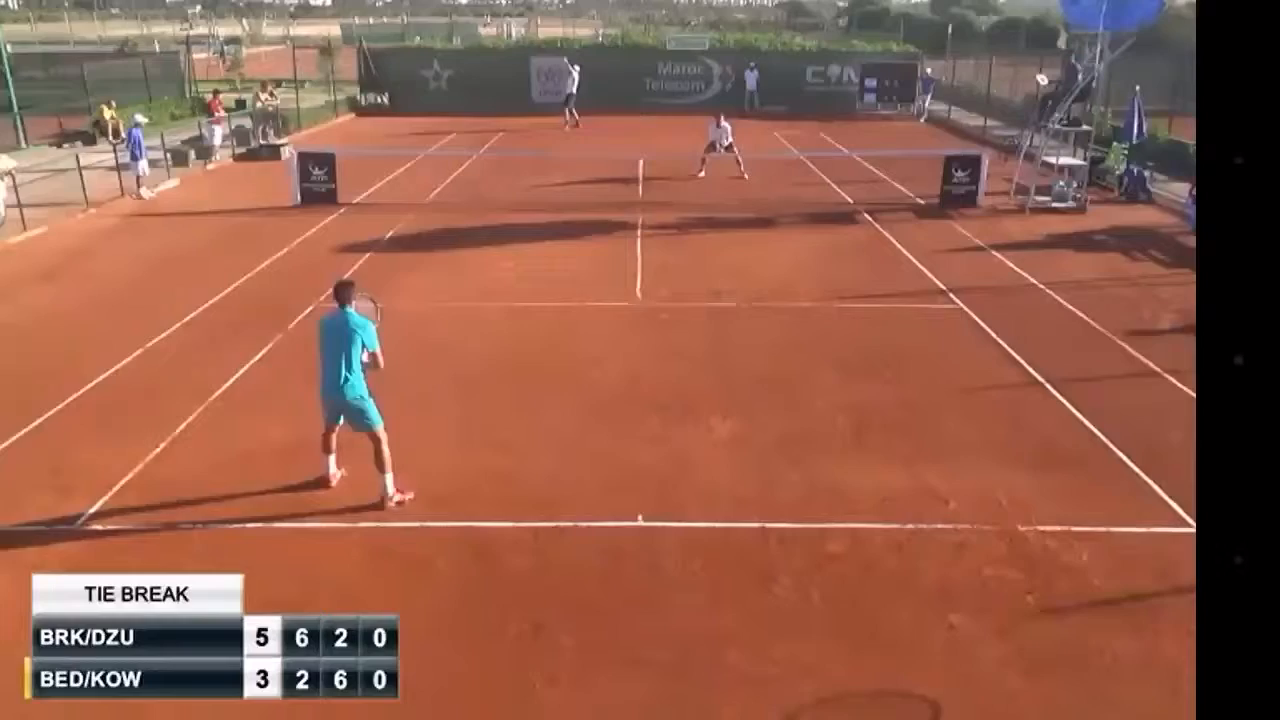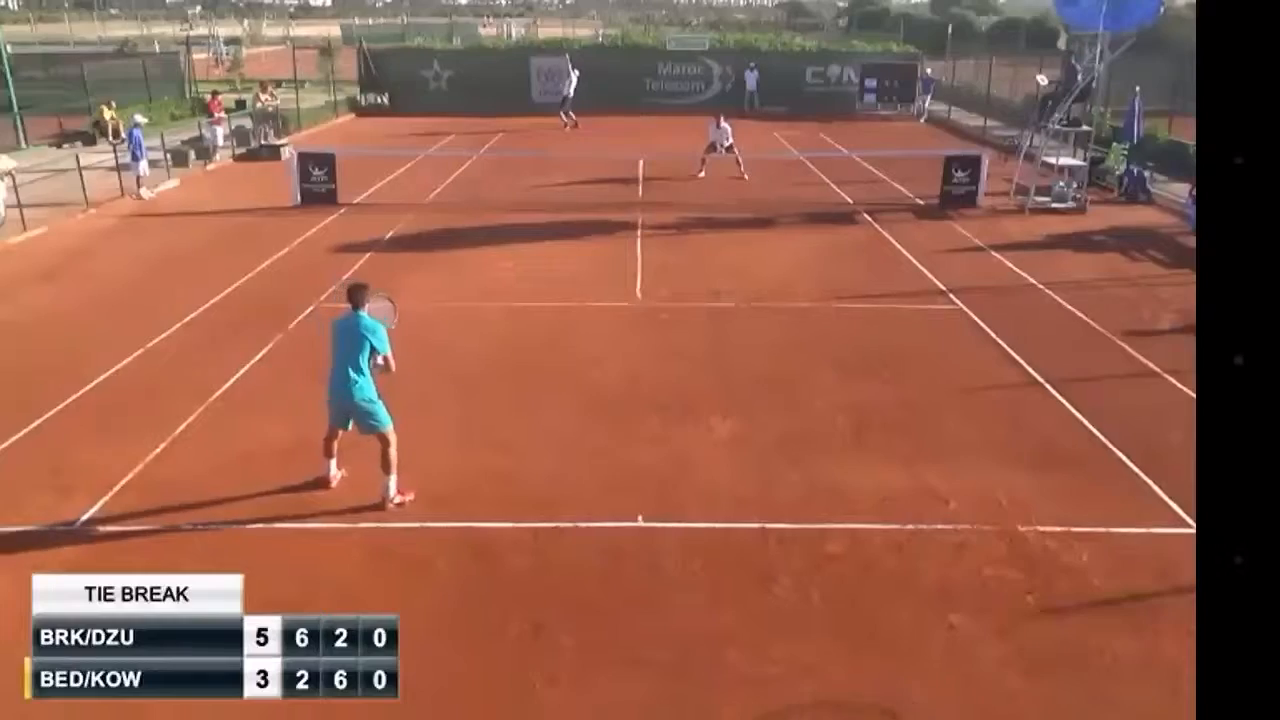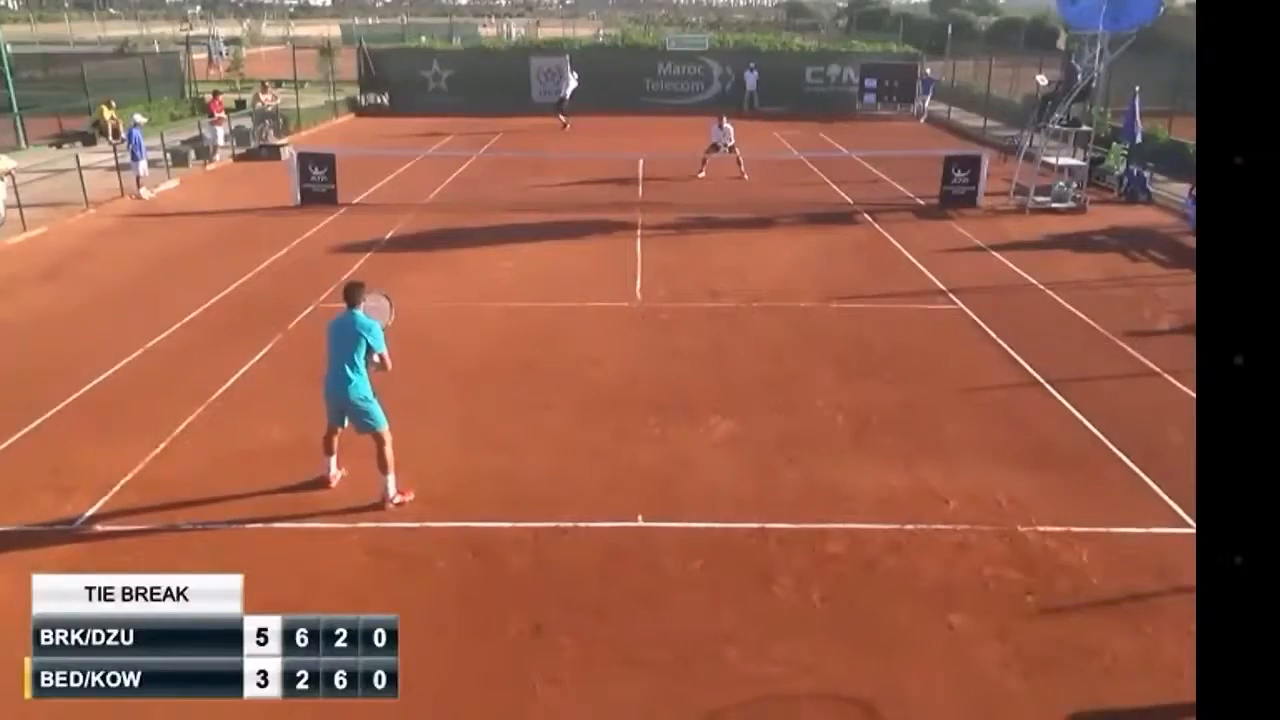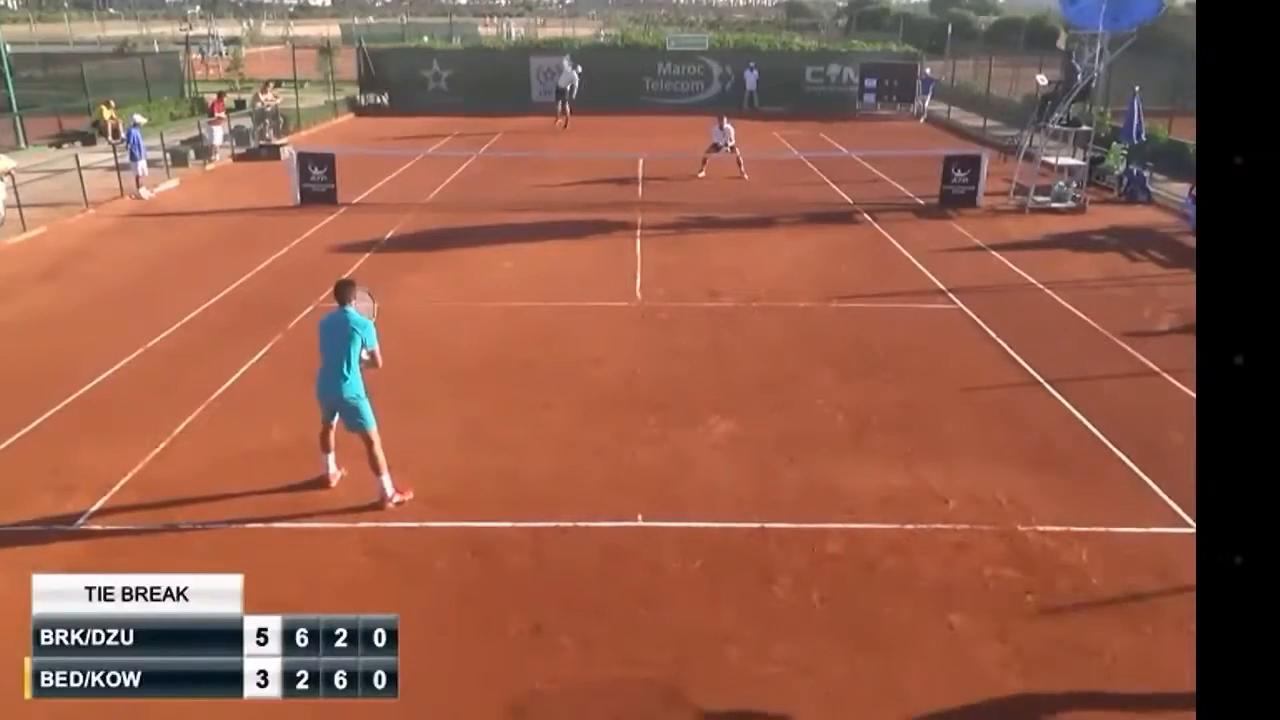
dt=0.3s
person 1, frame 1
left shoulder: (324, 323)
right shoulder: (364, 325)
right elbow: (379, 364)
left hip: (328, 389)
right hip: (353, 392)
left knee: (330, 429)
right knee: (380, 439)
left ankle: (332, 473)
right ankle: (389, 493)
person 1, frame 2
left shoulder: (338, 324)
right shoulder: (375, 329)
right elbow: (390, 367)
left hip: (336, 391)
right hip: (361, 394)
left knee: (333, 434)
right knee: (389, 440)
left ankle: (331, 474)
right ankle: (391, 494)
person 1, frame 3
left shoulder: (334, 324)
right shoulder: (370, 327)
right elbow: (386, 366)
left hip: (332, 390)
right hip: (357, 393)
left knee: (332, 430)
right knee: (384, 440)
left ankle: (332, 473)
right ankle: (391, 494)
person 1, frame 4
left shoulder: (324, 322)
right shoulder: (363, 324)
right elbow: (377, 362)
left hip: (324, 387)
right hip: (349, 391)
left knee: (328, 426)
right knee: (372, 441)
left ankle: (331, 472)
right ankle: (388, 493)
